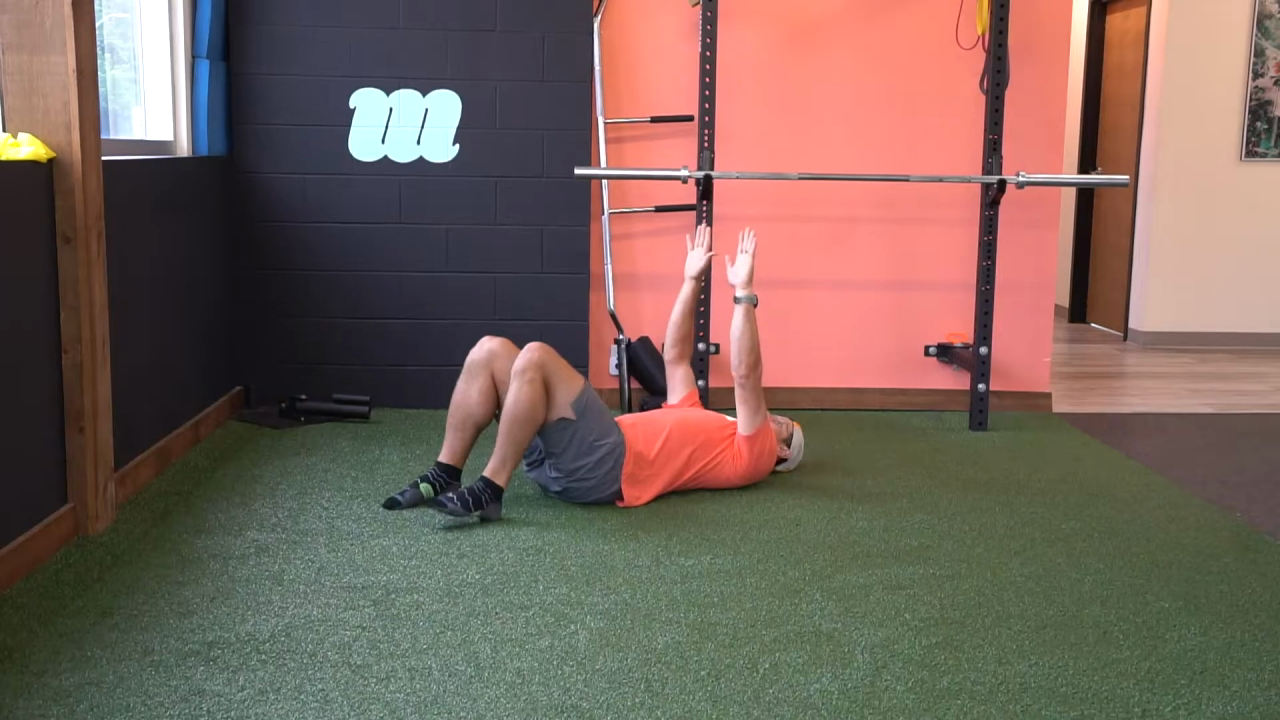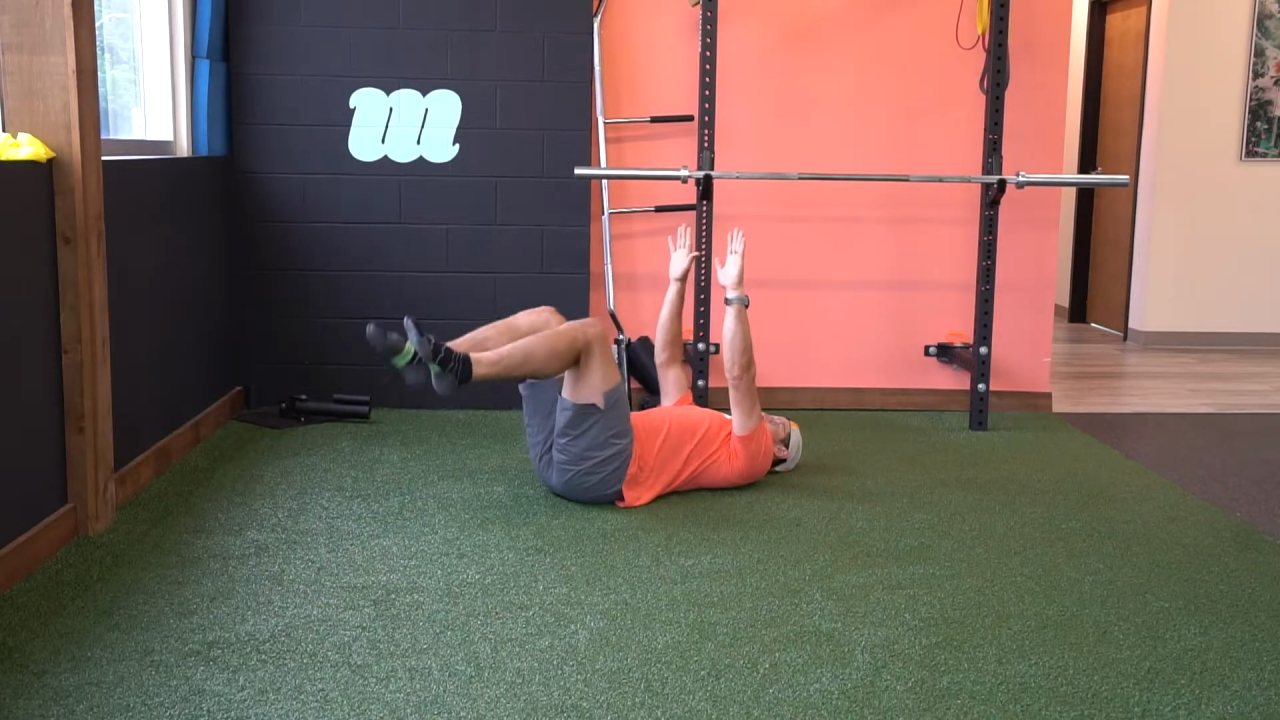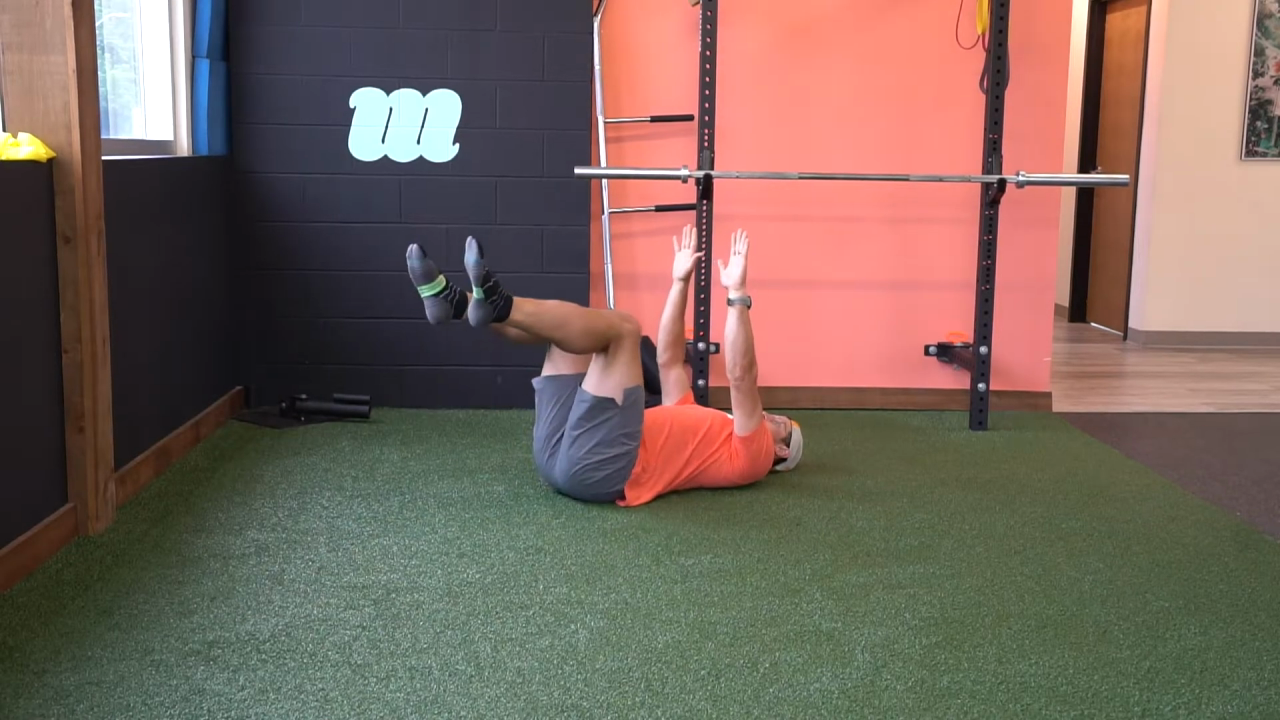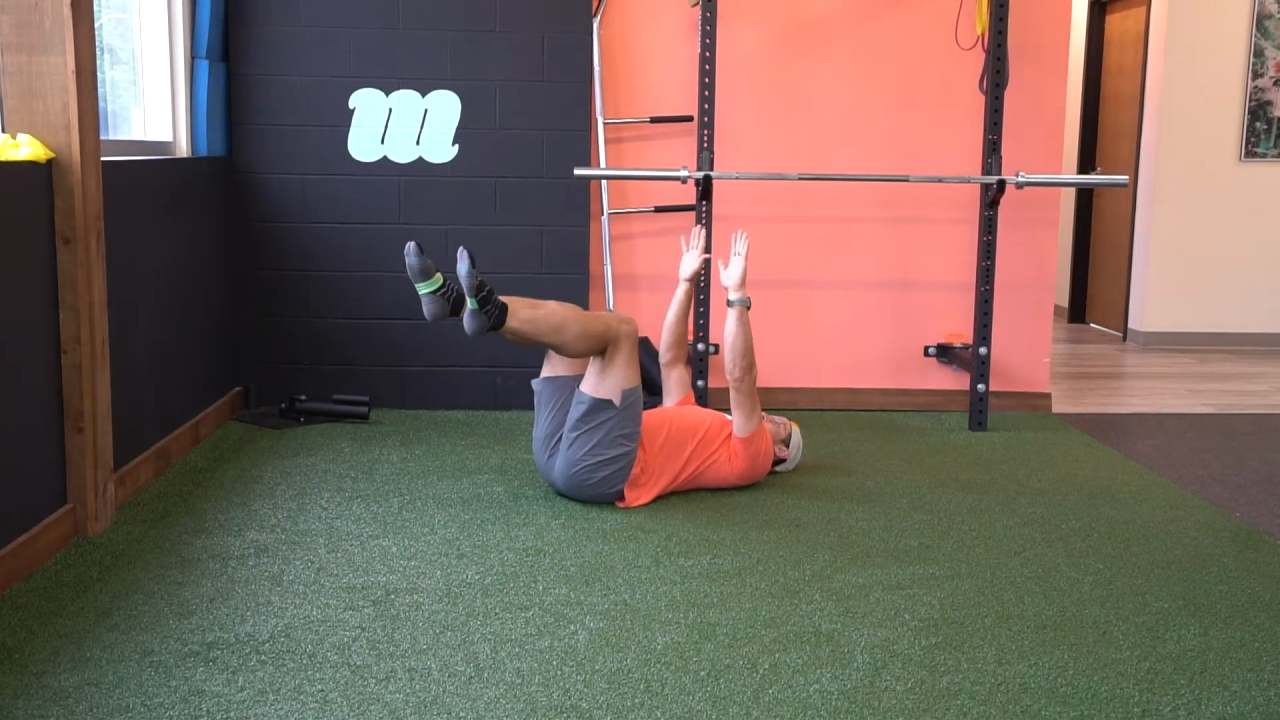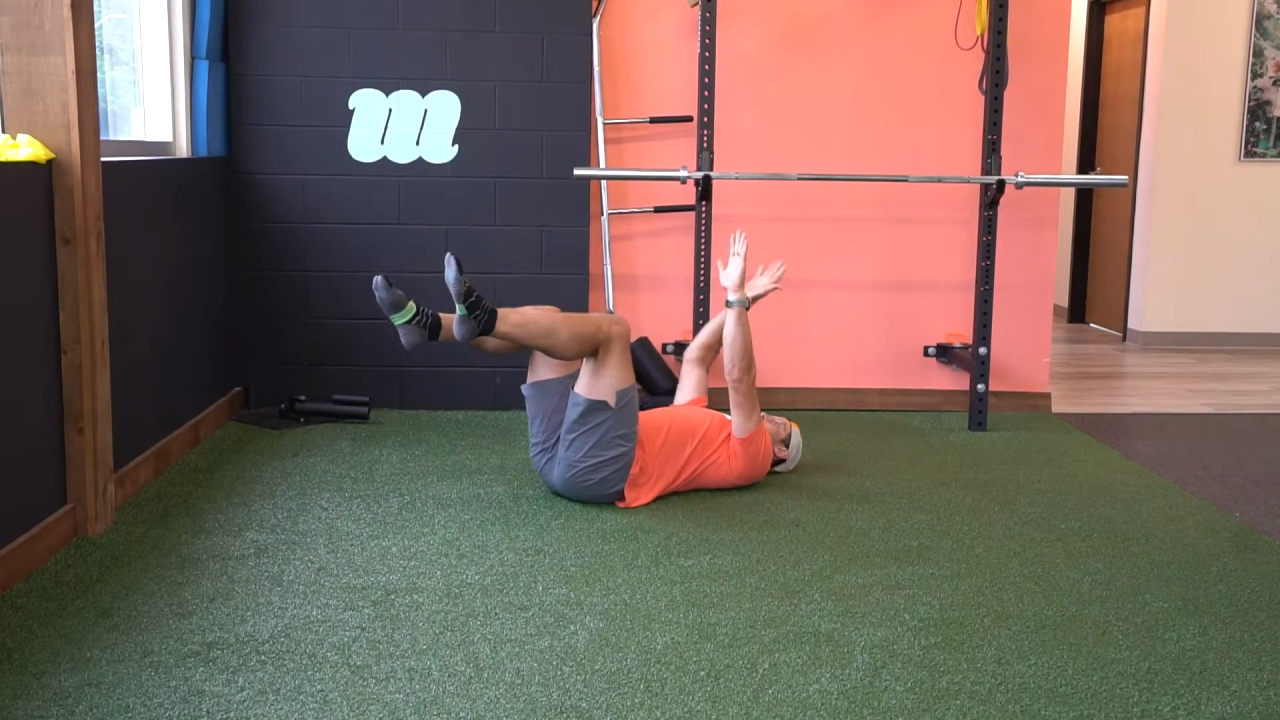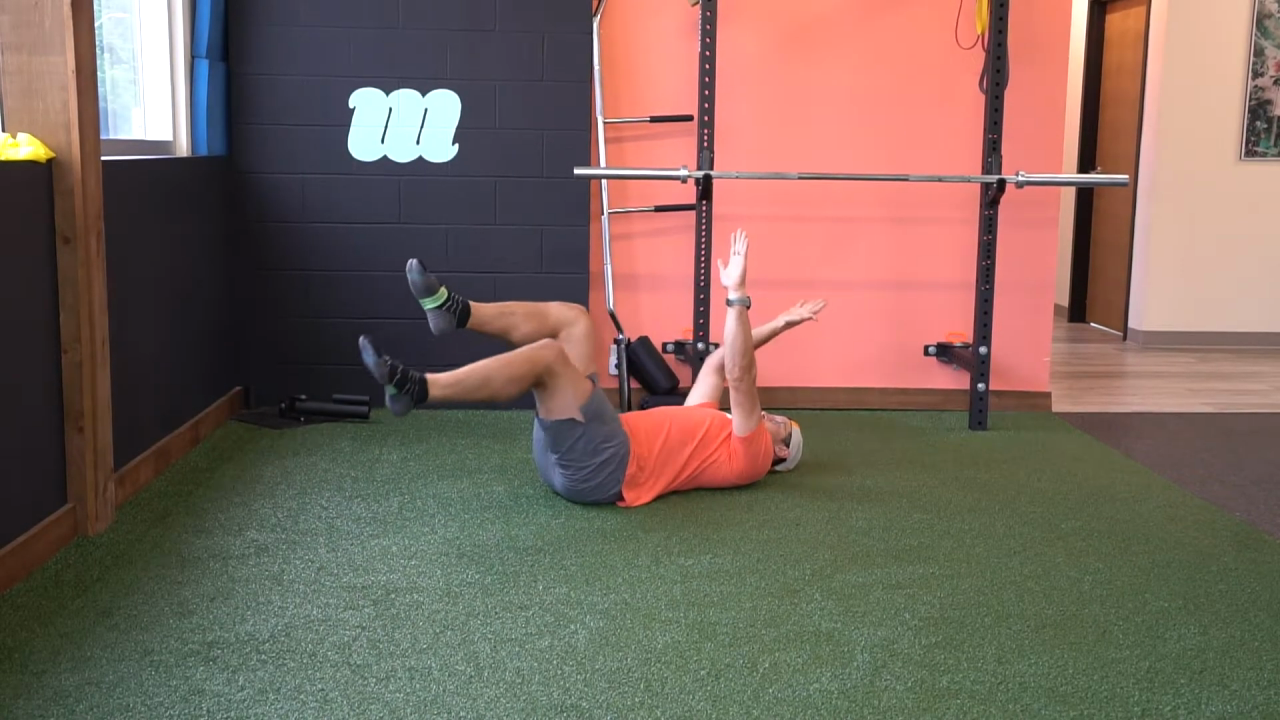
dt=0.5s
person 1, frame 1
left shoulder: (749, 457)
right shoulder: (703, 425)
left elbow: (746, 376)
right elbow: (675, 356)
left wrist: (744, 293)
right wrist: (691, 281)
left hip: (603, 466)
right hip: (559, 457)
left knee: (535, 357)
right knee: (490, 351)
left ankle: (489, 488)
right ankle: (444, 475)
person 1, frame 2
left shoulder: (749, 456)
right shoulder: (699, 425)
left elbow: (740, 376)
right elbow: (667, 358)
left wrist: (735, 294)
right wrist: (678, 281)
left hip: (602, 468)
right hip: (559, 454)
left knee: (590, 331)
right knee: (544, 318)
left ankle: (459, 368)
right ankle: (426, 359)
person 1, frame 3
left shoulder: (750, 455)
right shoulder: (700, 424)
left elbow: (741, 377)
right elbow: (669, 358)
left wrist: (737, 294)
right wrist: (681, 282)
left hip: (601, 465)
right hip: (563, 449)
left knee: (621, 326)
right knee: (566, 317)
left ankle: (497, 306)
right ankle: (454, 302)
person 1, frame 4
left shoulder: (749, 455)
right shoulder: (700, 424)
left elbow: (741, 378)
right elbow: (671, 357)
left wrist: (737, 295)
right wrist: (687, 282)
left hip: (600, 467)
right hip: (562, 450)
left knee: (619, 328)
right knee: (567, 317)
left ankle: (493, 313)
right ankle: (452, 300)
person 1, frame 5
left shoulder: (750, 456)
right shoulder: (703, 427)
left elbow: (740, 379)
right elbow: (695, 357)
left wrist: (737, 298)
right wrist: (743, 303)
left hip: (600, 467)
right hip: (559, 450)
left knee: (610, 328)
right knee: (545, 320)
left ankle: (484, 320)
right ankle: (428, 324)
person 1, frame 6
left shoulder: (750, 455)
right shoulder: (712, 427)
left elbow: (741, 378)
right elbow: (718, 361)
left wrist: (737, 295)
right wrist: (778, 324)
left hip: (601, 467)
right hip: (564, 453)
left knee: (546, 353)
right knee: (572, 319)
left ankle: (414, 386)
right ankle: (455, 312)
